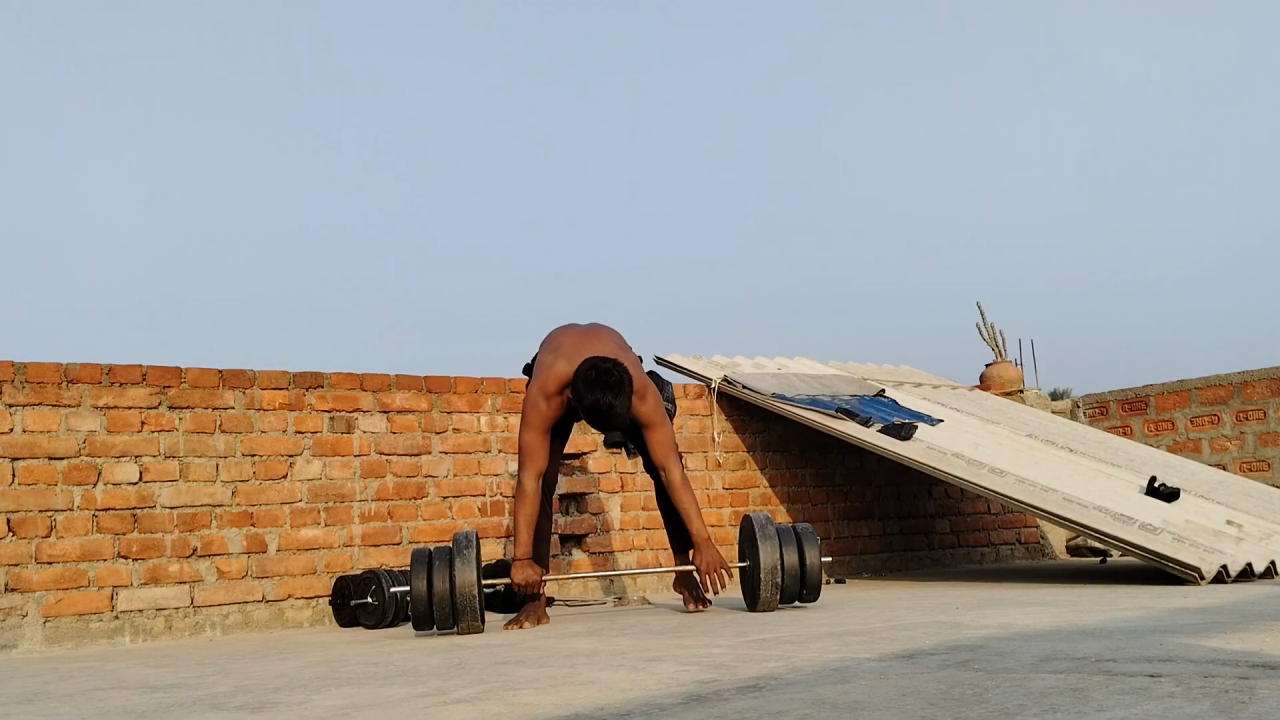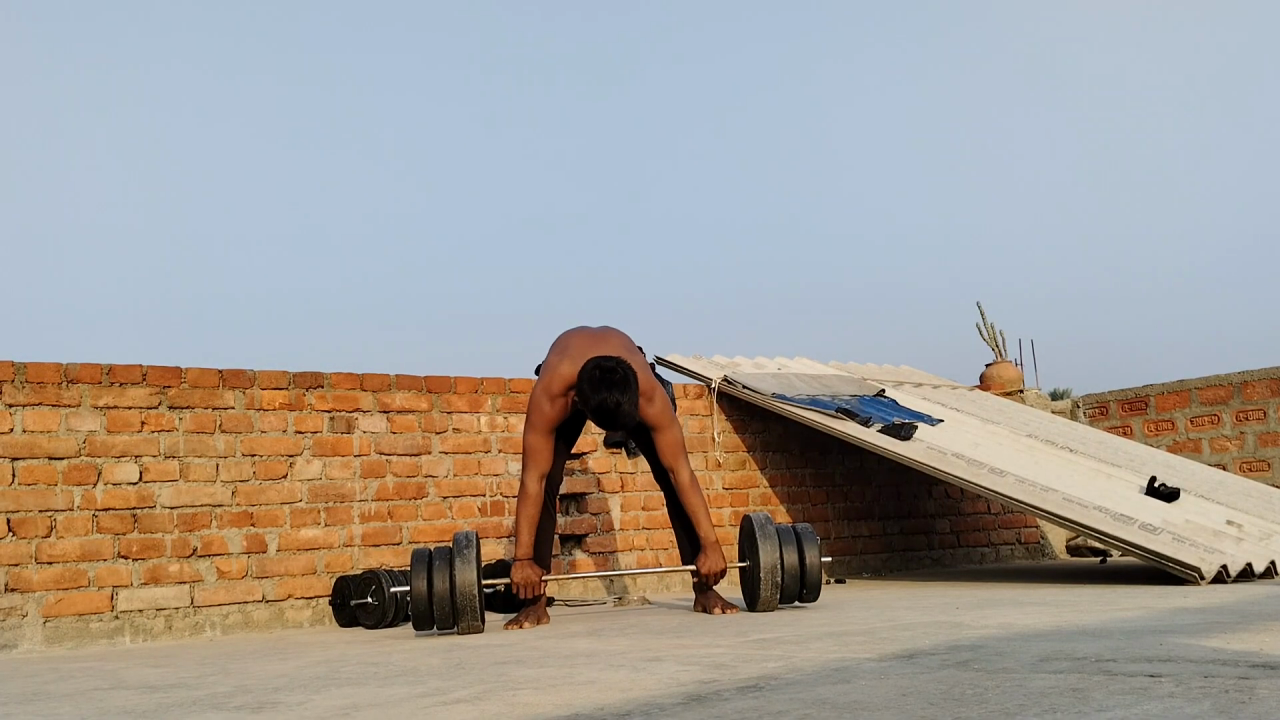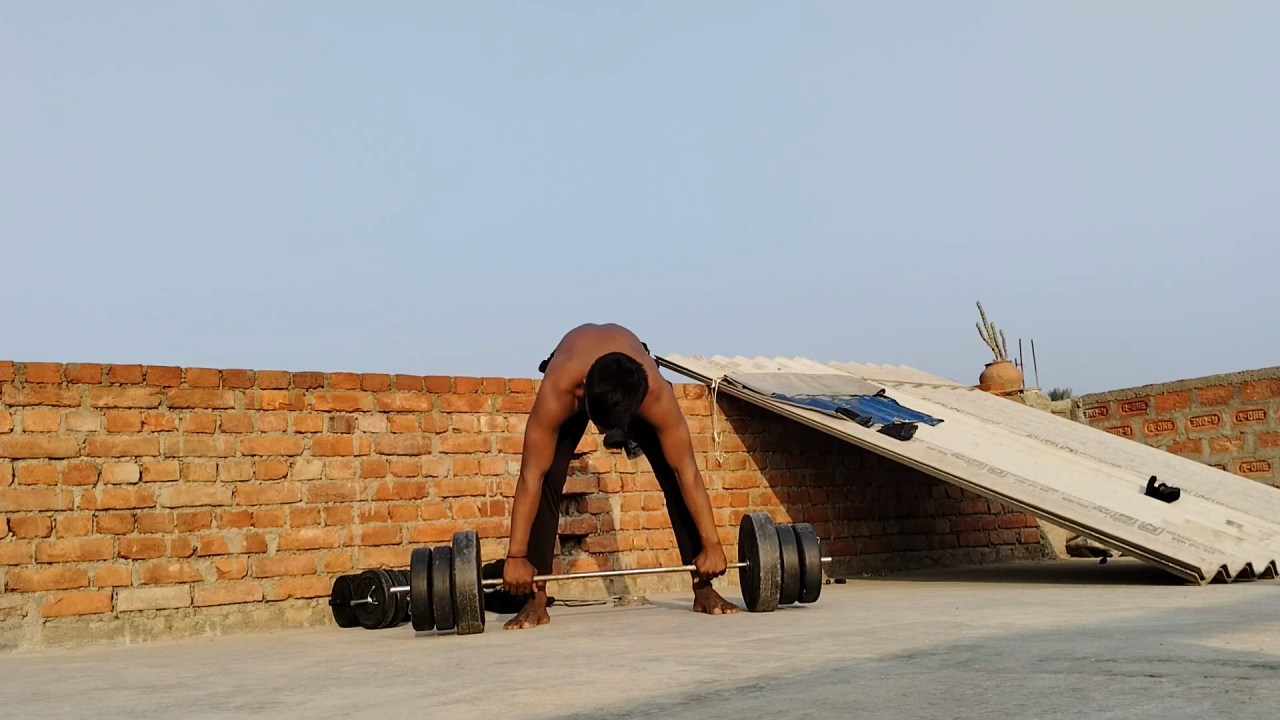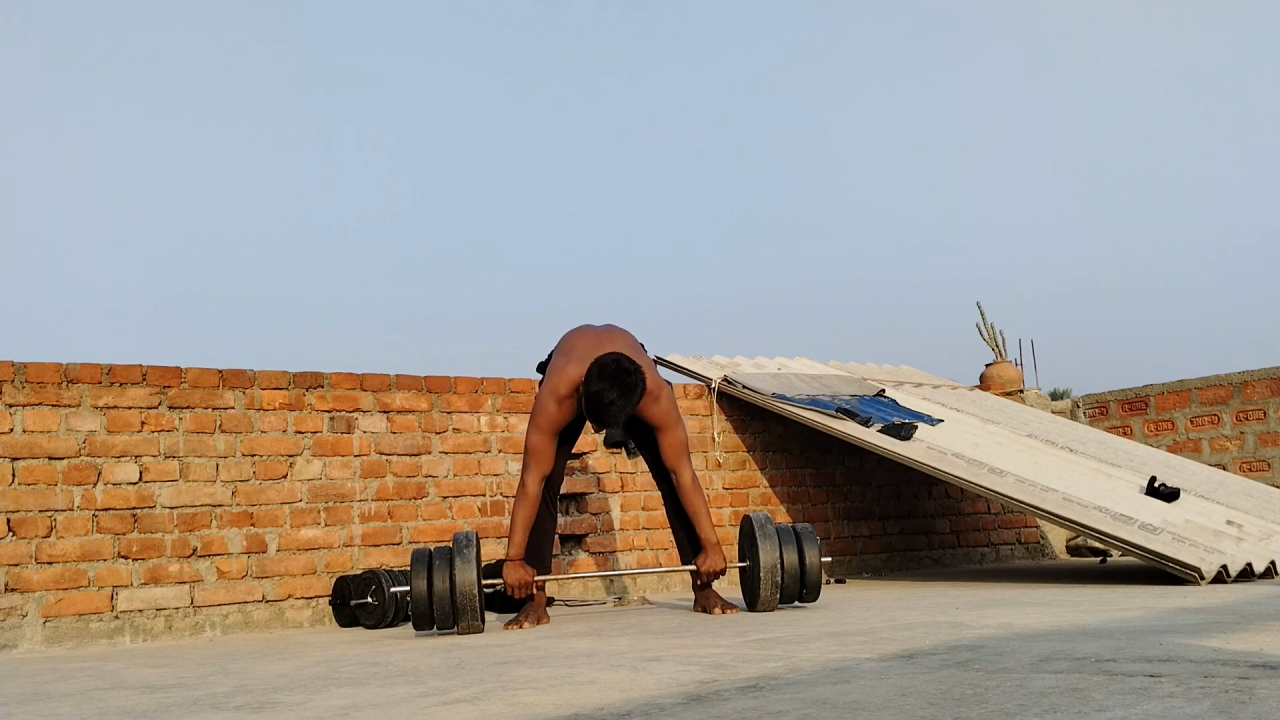
dt=0.3s
person 1, frame 1
left shoulder: (641, 390)
right shoulder: (545, 393)
left elbow: (670, 469)
right elbow: (529, 479)
left wrist: (703, 542)
right wrist: (523, 557)
left hip: (616, 372)
right hip: (558, 378)
left knee: (658, 465)
right knee: (543, 479)
left ankle: (684, 572)
right ankle: (535, 600)
person 1, frame 2
left shoulder: (649, 393)
right shoulder: (551, 394)
left elbow: (680, 471)
right elbow: (533, 480)
left wrist: (710, 545)
right wrist: (523, 558)
left hip: (626, 379)
right hip: (567, 382)
left knee: (668, 474)
right knee: (547, 480)
left ankle: (703, 588)
right ankle: (536, 601)
person 1, frame 3
left shoulder: (656, 393)
right shoulder: (558, 392)
left elbow: (686, 471)
right elbow: (532, 476)
left wrist: (712, 545)
right wrist: (516, 556)
left hip: (633, 380)
right hip: (573, 376)
left knee: (673, 476)
right knee: (548, 480)
left ankle: (702, 588)
right ankle: (536, 598)
person 1, frame 4
left shoulder: (655, 393)
right shoulder: (557, 394)
left elbow: (682, 472)
right elbow: (532, 479)
left wrist: (711, 545)
right wrist: (514, 558)
left hip: (629, 377)
right hip: (570, 377)
left knee: (668, 475)
right knee: (547, 481)
left ankle: (703, 589)
right ankle: (536, 599)
